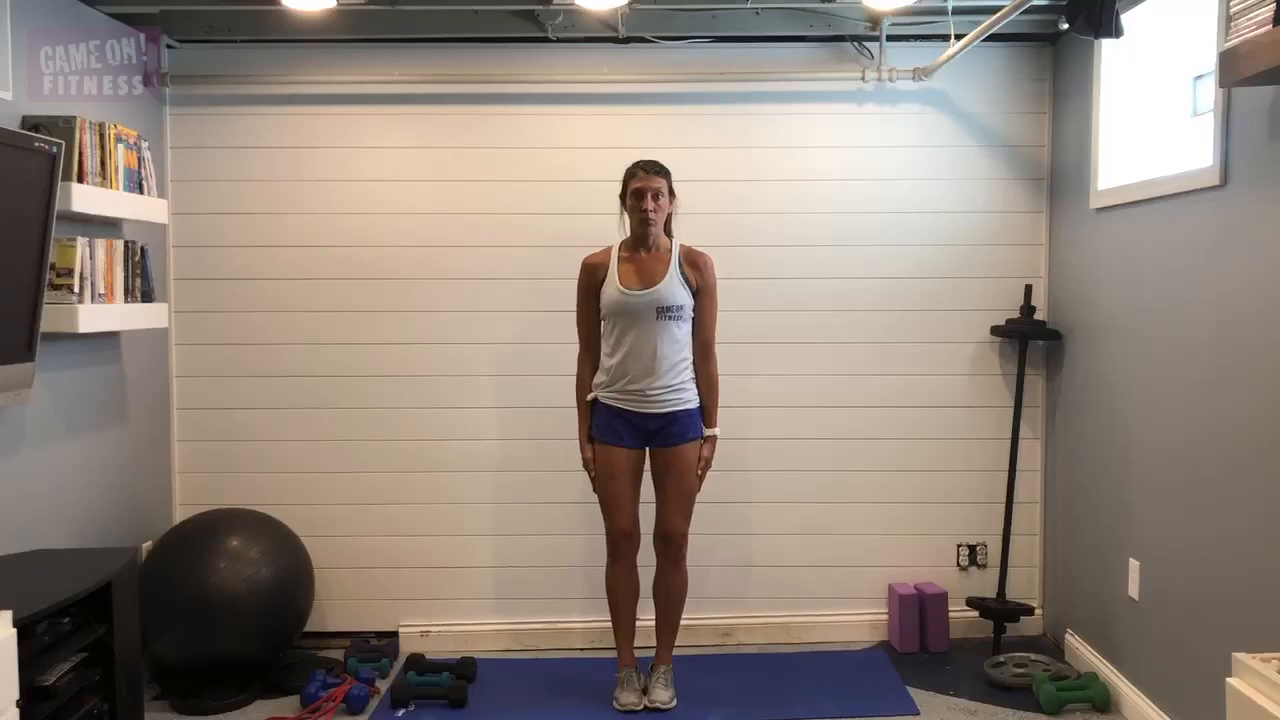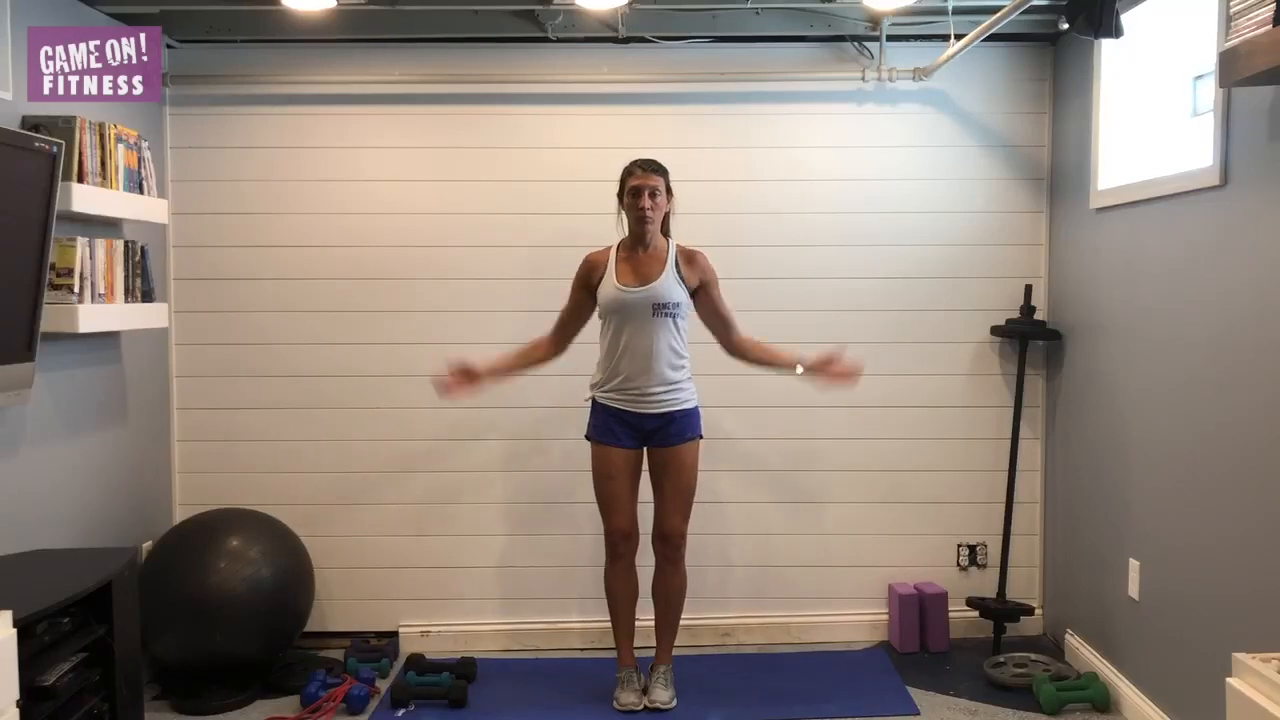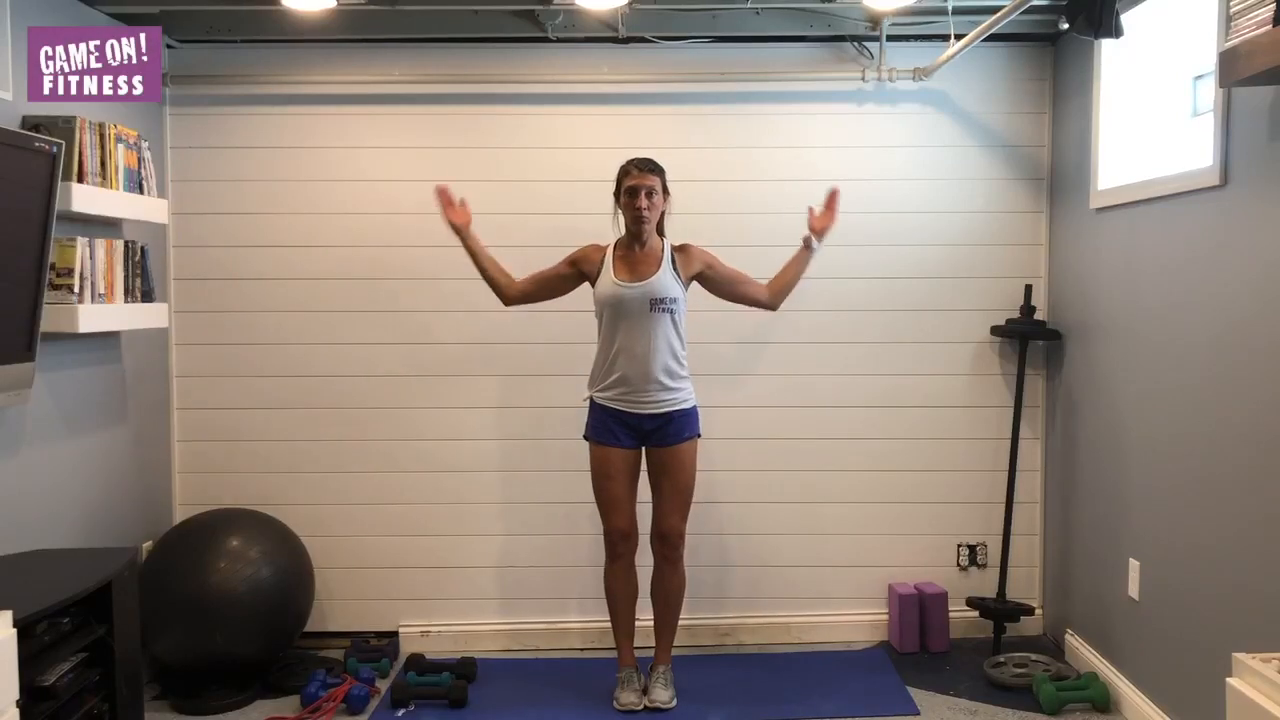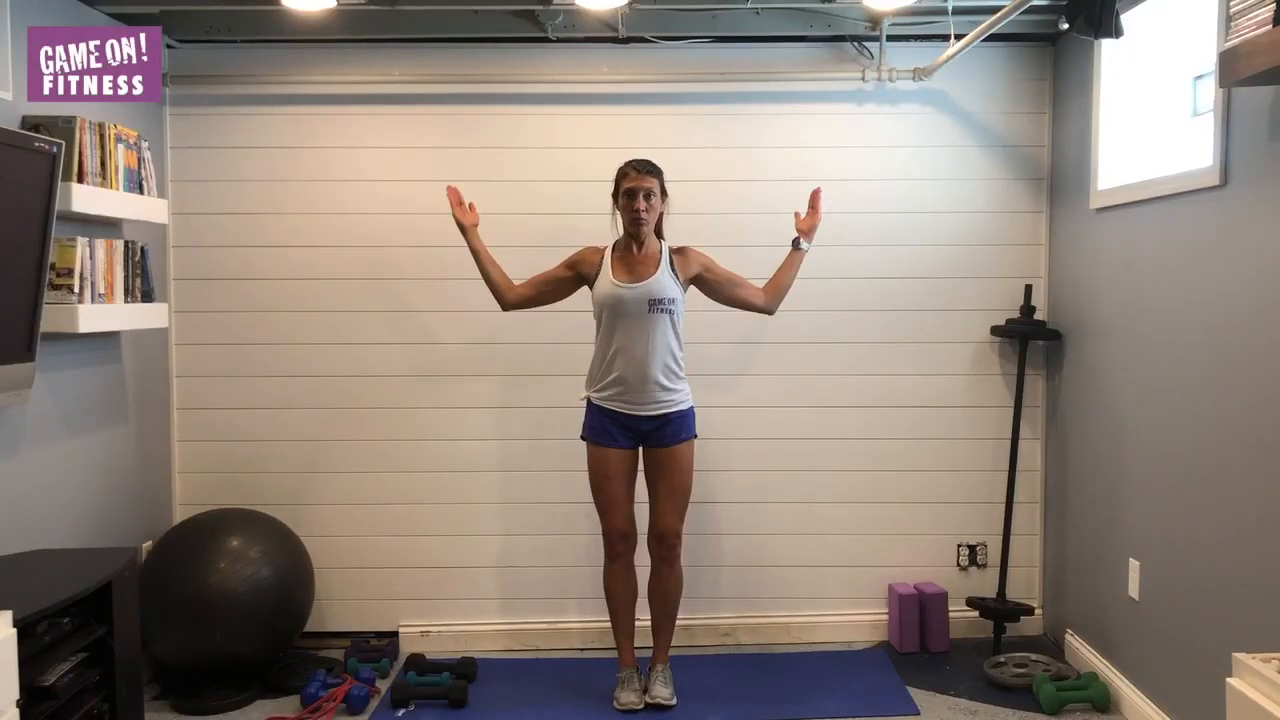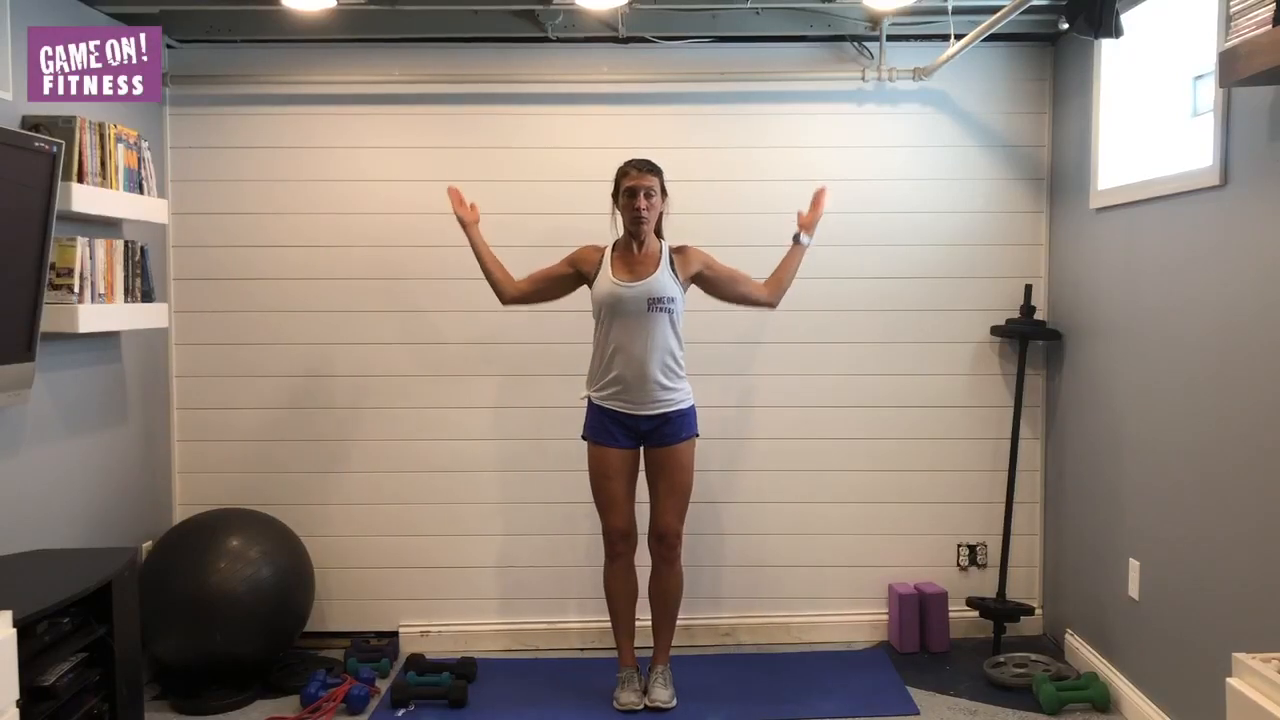
dt=0.3s
person 1, frame 1
left shoulder: (696, 264)
right shoulder: (597, 266)
left elbow: (705, 354)
right elbow: (588, 355)
left wrist: (711, 429)
right wrist: (584, 431)
left hip: (677, 416)
right hip: (616, 416)
left knee: (672, 541)
right knee: (622, 541)
left ankle: (663, 666)
right ankle: (627, 667)
person 1, frame 2
left shoulder: (692, 264)
right shoulder: (597, 265)
left elbow: (732, 339)
right elbow: (556, 340)
left wrist: (802, 364)
right wrist: (489, 370)
left hip: (675, 414)
right hip: (613, 414)
left knee: (670, 541)
right knee: (620, 540)
left ankle: (663, 667)
right ankle: (627, 668)
person 1, frame 3
left shoulder: (688, 258)
right shoulder: (592, 259)
left elbow: (768, 297)
right elbow: (514, 293)
left wrist: (810, 241)
right wrist: (467, 235)
left hip: (673, 414)
right hip: (612, 414)
left knee: (669, 541)
right knee: (619, 540)
left ankle: (662, 666)
right ankle: (626, 667)
person 1, frame 4
left shoulder: (686, 261)
right shoulder: (591, 261)
left elbow: (766, 300)
right elbow: (511, 296)
left wrist: (801, 242)
right wrist: (471, 235)
left hip: (670, 415)
right hip: (610, 416)
left knee: (667, 541)
right knee: (618, 541)
left ankle: (661, 666)
right ankle: (627, 668)
person 1, frame 5
left shoulder: (686, 260)
right shoulder: (590, 261)
left elbow: (767, 295)
right elbow: (511, 292)
left wrist: (803, 236)
right wrist: (472, 230)
left hip: (671, 415)
right hip: (610, 415)
left knee: (667, 541)
right knee: (618, 541)
left ankle: (661, 666)
right ankle: (627, 668)
